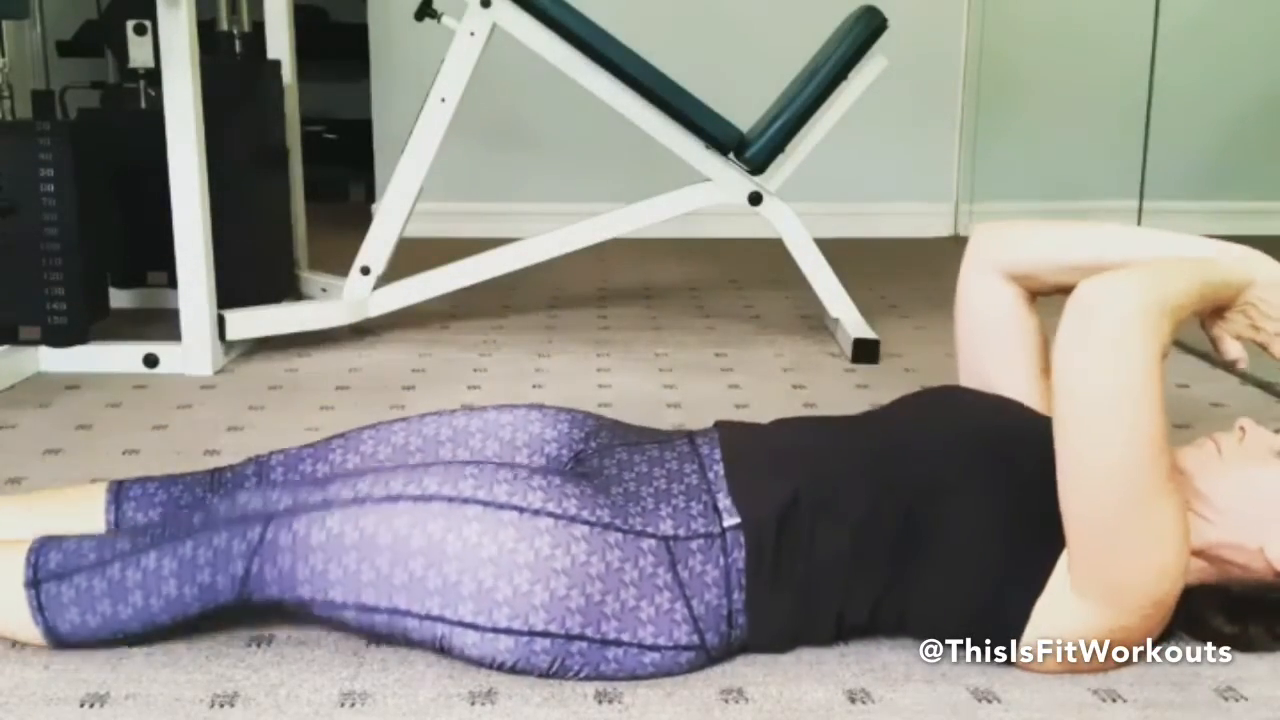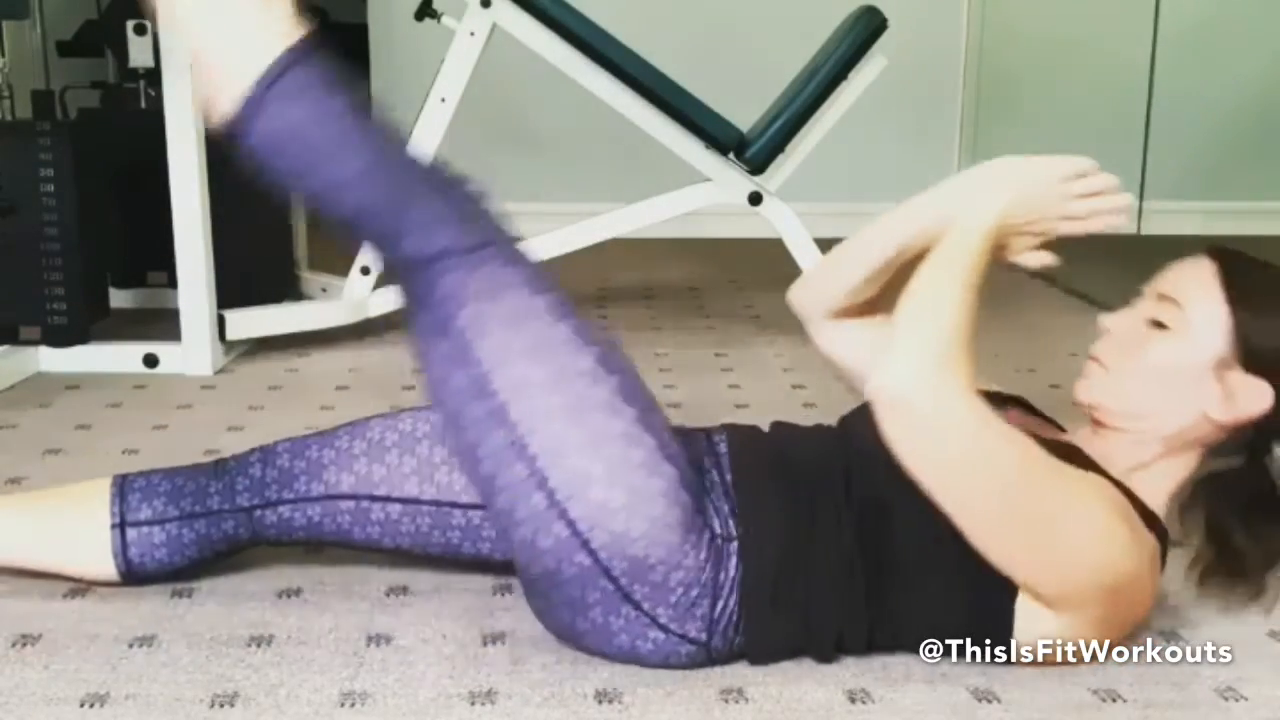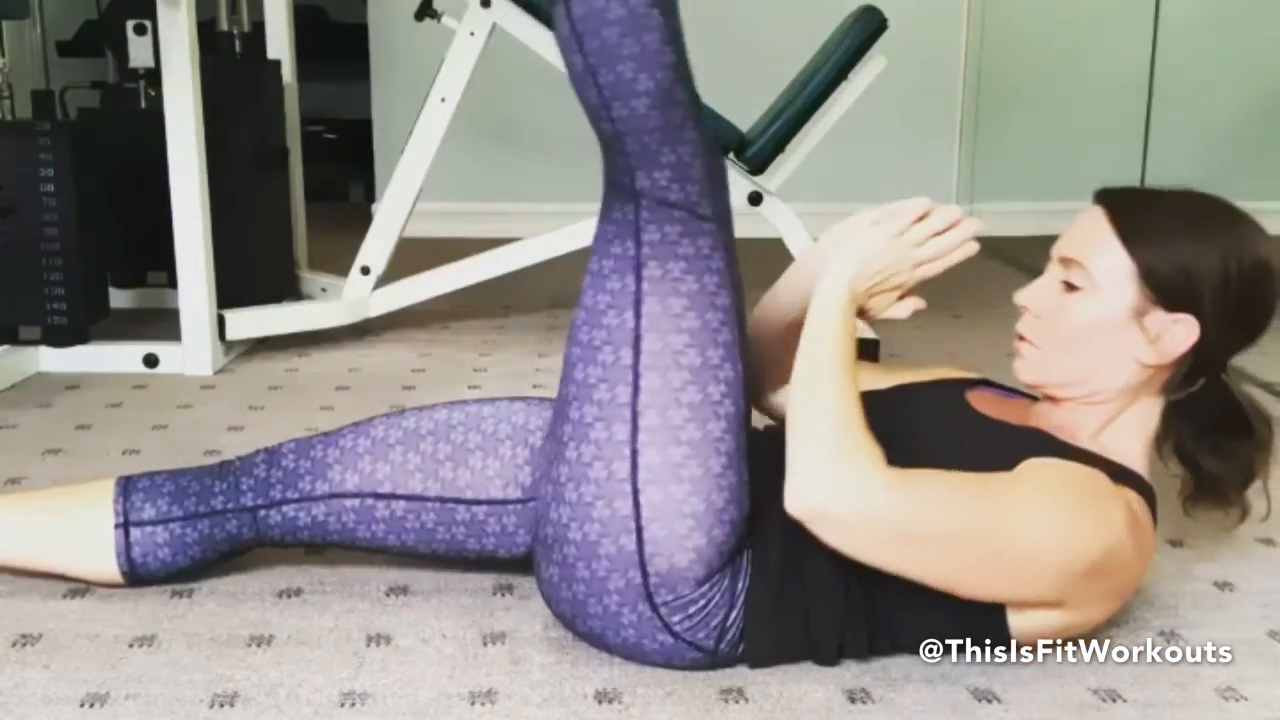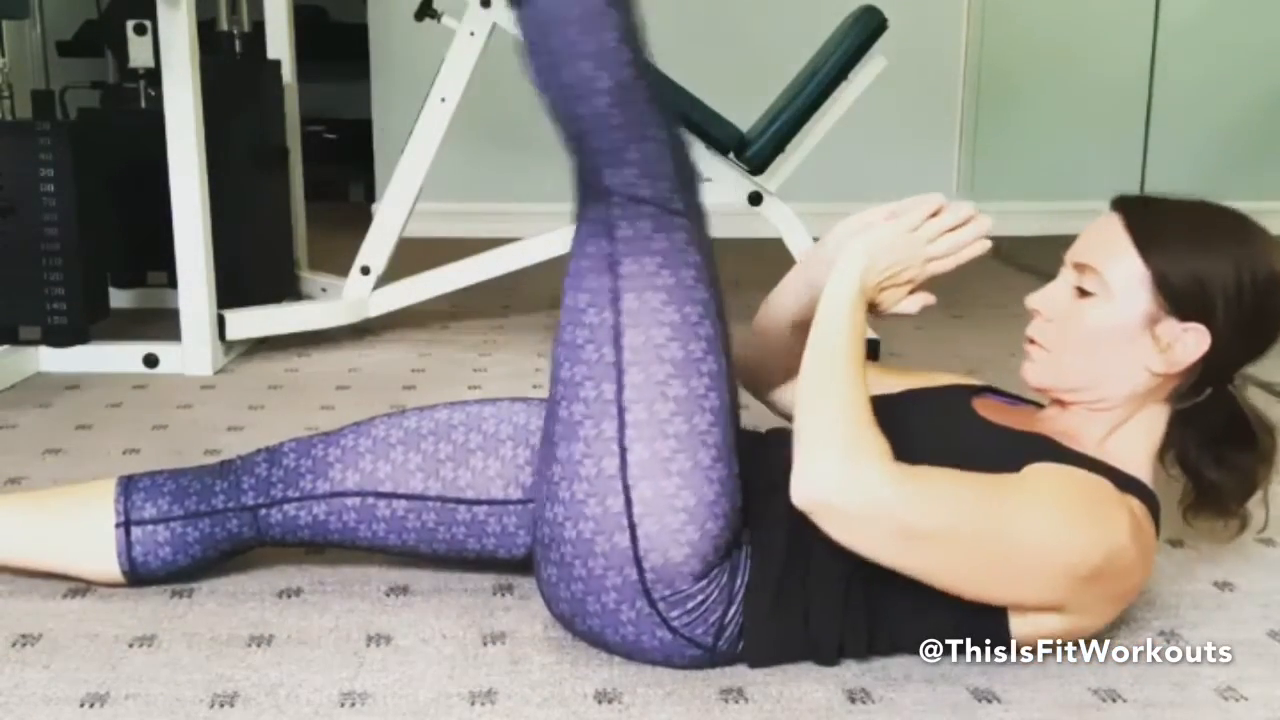
dt=0.5s
person 1, frame 1
left shoulder: (1124, 580)
right shoulder: (1069, 472)
left elbow: (1108, 318)
right elbow: (995, 258)
left hip: (670, 577)
right hip: (665, 470)
left knee: (255, 542)
right knee: (253, 492)
person 1, frame 2
left shoulder: (1104, 552)
right shoulder: (1036, 445)
left elbow: (916, 404)
right elbow: (831, 309)
left wrist: (977, 223)
right wrist: (953, 208)
left hip: (667, 581)
right hip: (697, 498)
left knee: (445, 243)
right knee: (262, 485)
person 1, frame 3
left shoulder: (1093, 526)
right shoulder: (1019, 413)
left elbow: (831, 497)
right elbow: (763, 371)
left wrist: (841, 288)
right wrist: (831, 266)
left hip: (665, 579)
right hip: (622, 501)
left knee: (665, 187)
right knee: (265, 485)
person 1, frame 4
left shoulder: (1093, 534)
right shoulder: (1023, 416)
left elbow: (835, 489)
right elbow: (769, 364)
left wrist: (853, 285)
right wrist: (842, 257)
left hip: (668, 581)
right hip: (621, 505)
left knee: (641, 190)
right knee: (266, 485)
